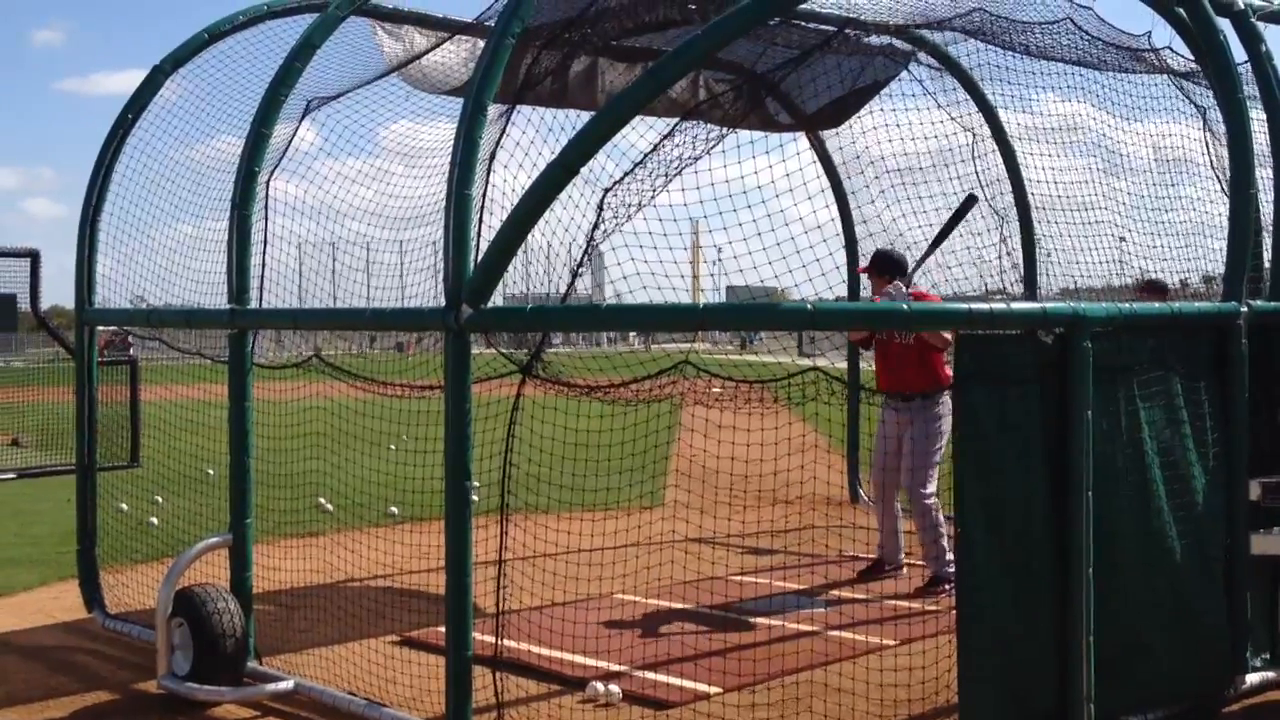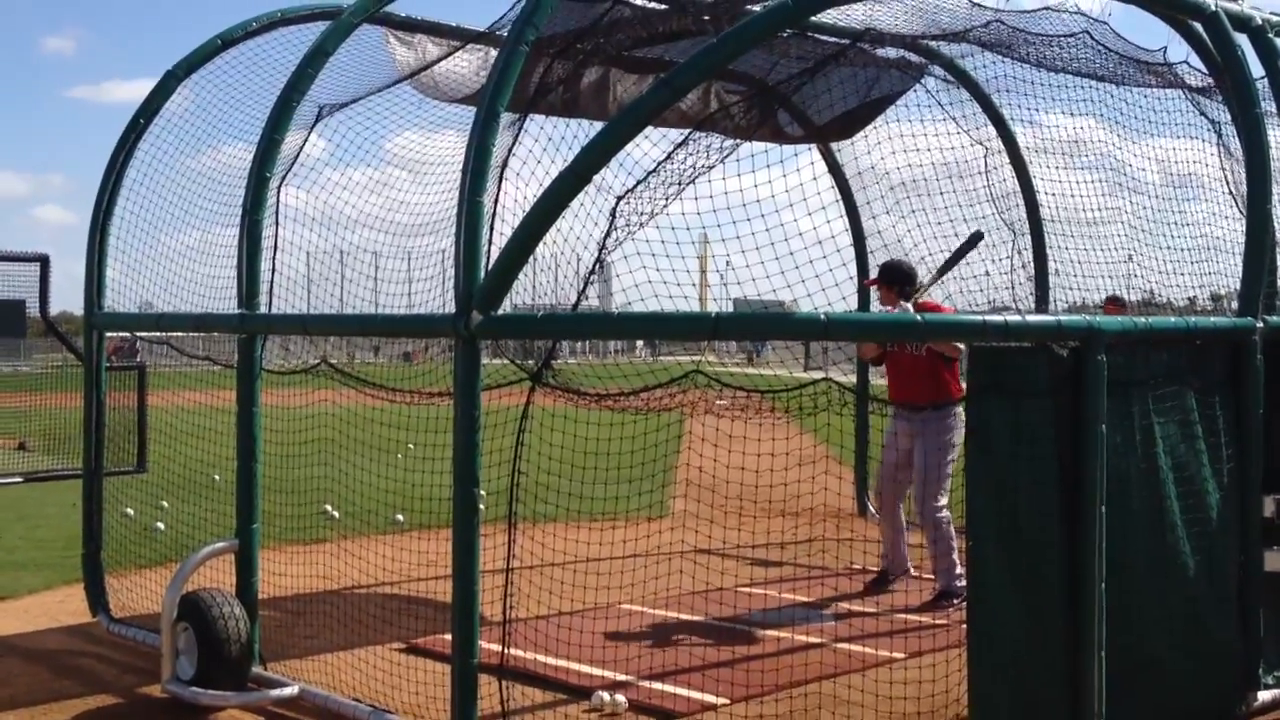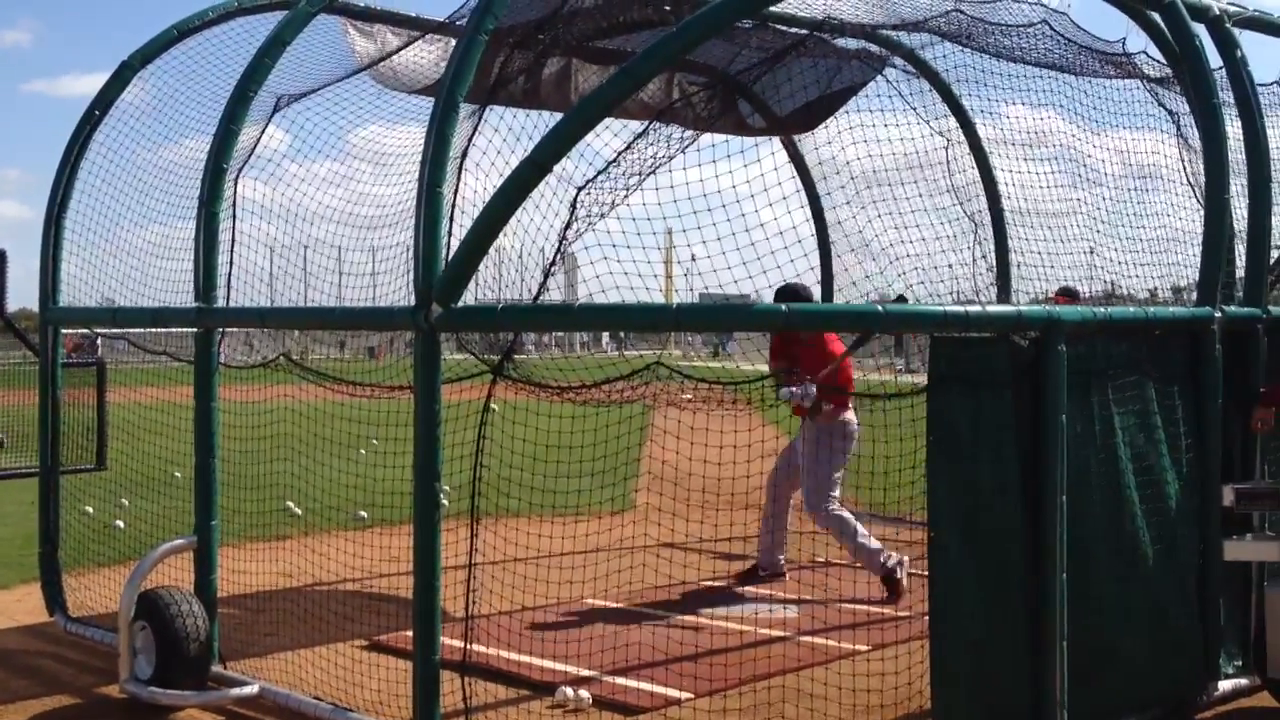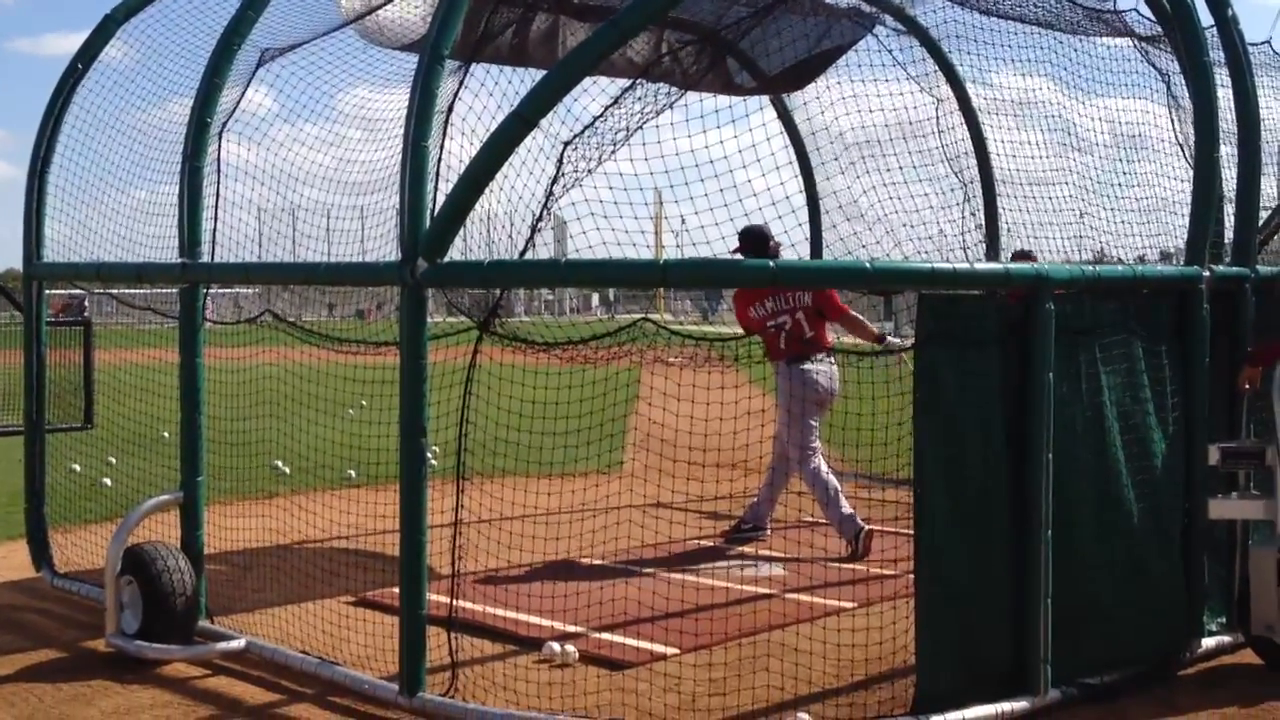
dt=1s
person 1, frame 1
left shoulder: (928, 303)
right shoulder: (878, 306)
left elbow: (944, 340)
right elbow: (855, 333)
left hip: (928, 408)
right hip: (892, 406)
left knee: (919, 490)
right knee: (883, 485)
left ankle: (945, 571)
right ankle: (890, 557)
person 1, frame 2
left shoulder: (939, 314)
left elbow: (956, 350)
right elbow: (866, 353)
left hip: (939, 419)
right hip: (902, 417)
left knee: (930, 504)
right knee: (887, 496)
left ankle: (954, 586)
right ankle: (894, 566)
person 1, frame 3
left shoulder: (829, 353)
right shoulder: (786, 336)
left elbow: (827, 410)
right elbow: (779, 370)
right wrist: (793, 389)
left hip: (831, 426)
right hip: (812, 424)
left knee: (820, 504)
right knee: (778, 485)
left ankle: (887, 564)
right ankle: (771, 563)
person 1, frame 4
left shoulder: (744, 298)
right elbow: (846, 318)
right wrist: (883, 340)
left hip: (794, 376)
right hip: (825, 369)
left knee: (806, 458)
right knee: (784, 451)
left ankle: (853, 529)
right ankle: (756, 520)
